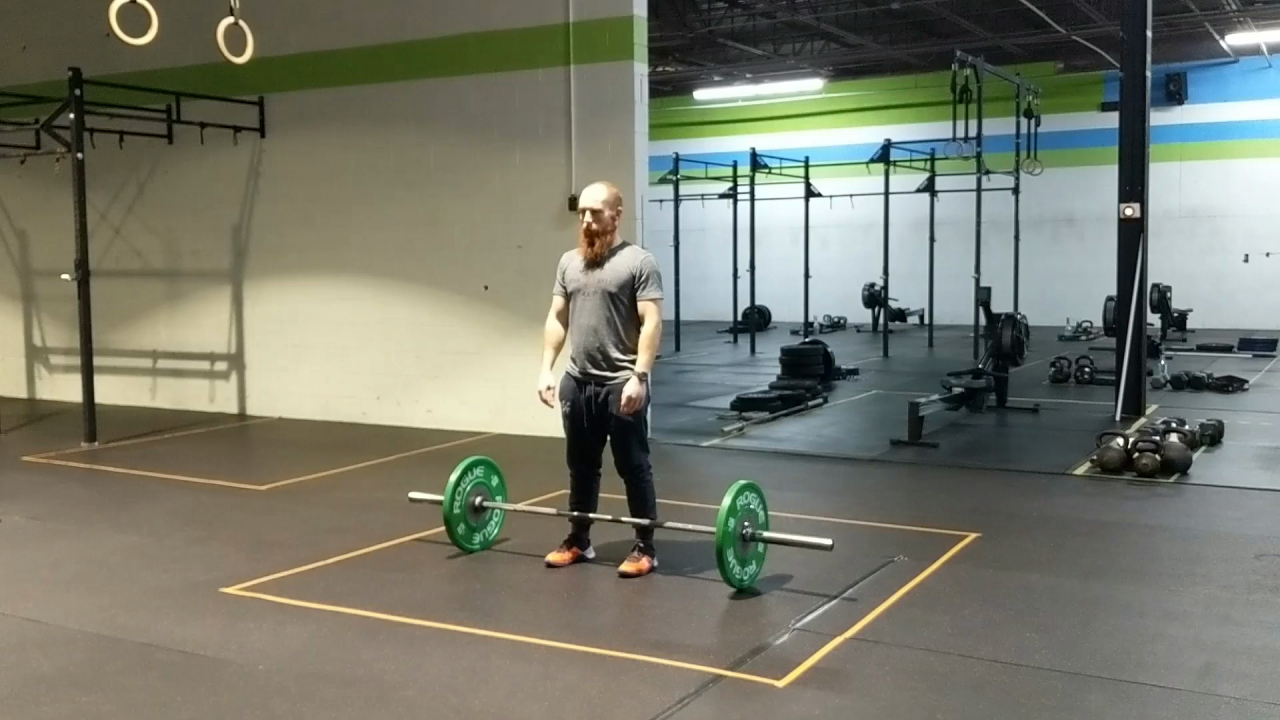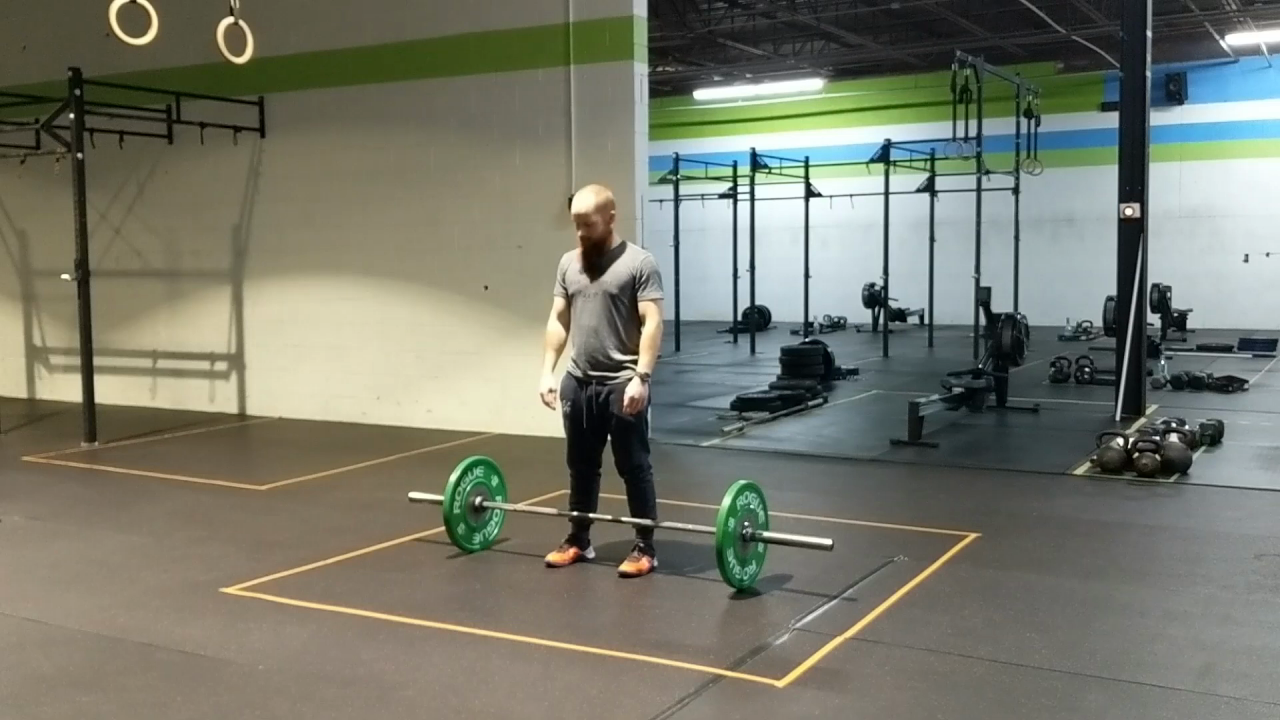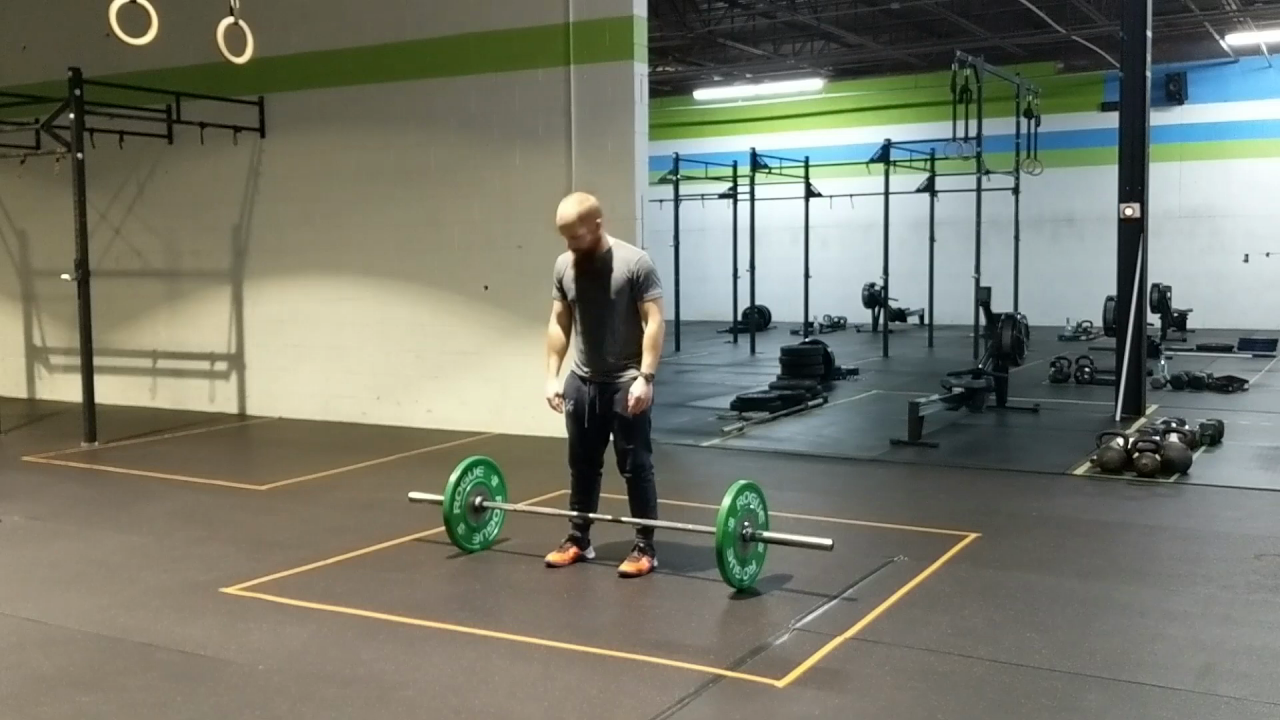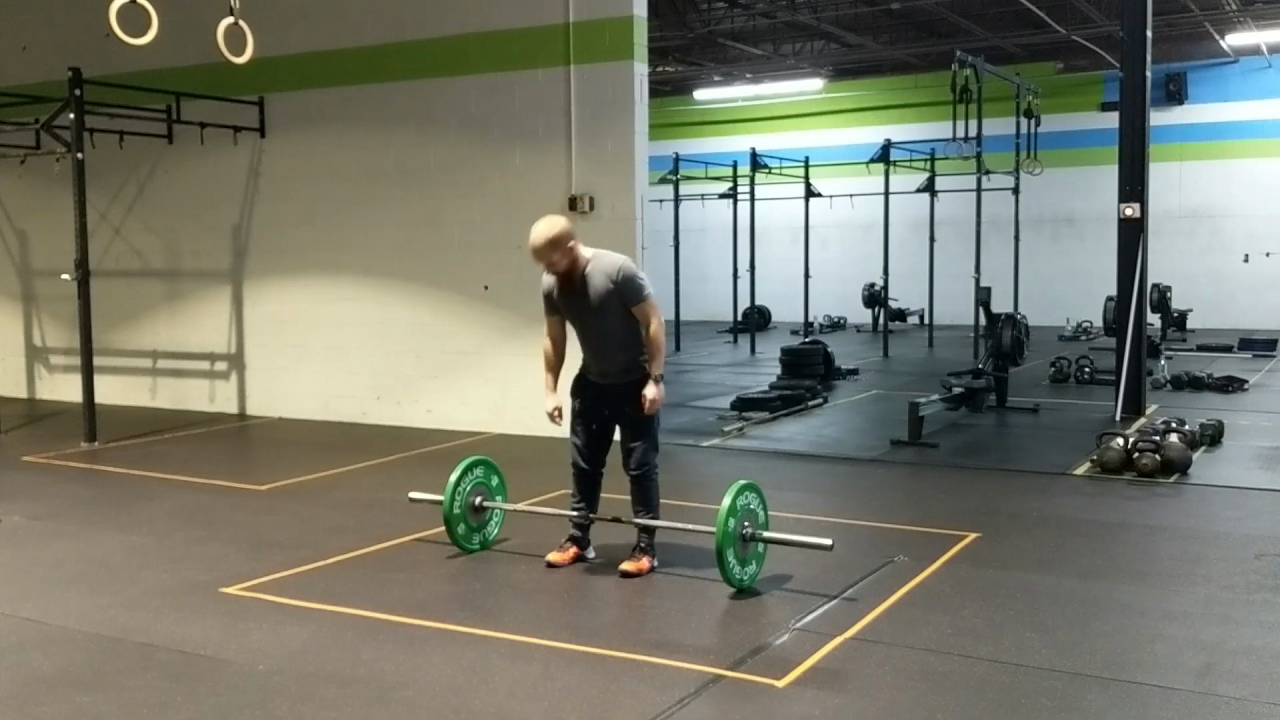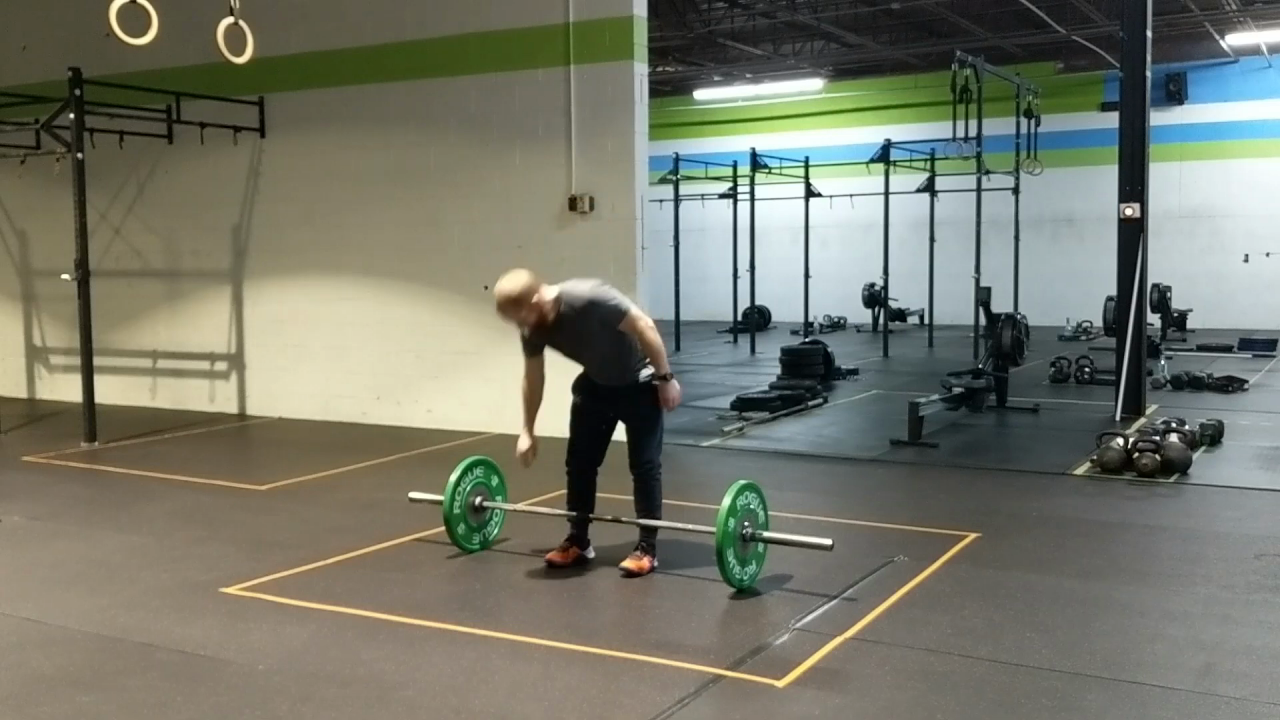
dt=0.2s
person 1, frame 1
left shoulder: (638, 262)
right shoulder: (568, 262)
left elbow: (651, 323)
right elbow: (557, 319)
left wrist: (639, 377)
right wrist: (546, 369)
left hip: (621, 385)
right hip: (577, 383)
left knee: (633, 467)
right knee: (581, 466)
left ankle: (645, 548)
right ankle: (579, 540)
person 1, frame 2
left shoulder: (638, 262)
right shoulder: (569, 263)
left elbow: (652, 323)
right elbow: (558, 320)
left wrist: (642, 377)
right wrist: (547, 372)
left hip: (622, 384)
right hip: (577, 382)
left knee: (633, 467)
right knee: (581, 466)
left ankle: (645, 548)
right ankle: (578, 540)
person 1, frame 3
left shoulder: (634, 262)
right shoulder: (564, 266)
left elbow: (654, 321)
right elbow: (559, 323)
left wrist: (645, 379)
right wrist: (553, 376)
left hip: (627, 385)
right hip: (581, 383)
left knee: (635, 466)
right knee: (582, 465)
left ankle: (645, 548)
right ankle: (578, 540)
person 1, frame 4
left shoulder: (618, 269)
right shoulder: (552, 283)
left elbow: (653, 322)
right elbow: (554, 337)
left wrist: (654, 380)
right wrist: (551, 390)
left hip: (636, 383)
right hip: (591, 384)
left knee: (640, 465)
right knee: (584, 464)
left ankle: (646, 548)
right ankle: (579, 541)
person 1, frame 5
left shoulder: (588, 297)
right shoulder: (533, 328)
left elbow: (643, 327)
right elbow: (533, 378)
left wrist: (665, 379)
right wrist: (527, 431)
left hip: (640, 383)
right hip: (595, 387)
left knee: (644, 462)
right knee: (579, 460)
left ankle: (647, 548)
right ankle: (578, 541)
